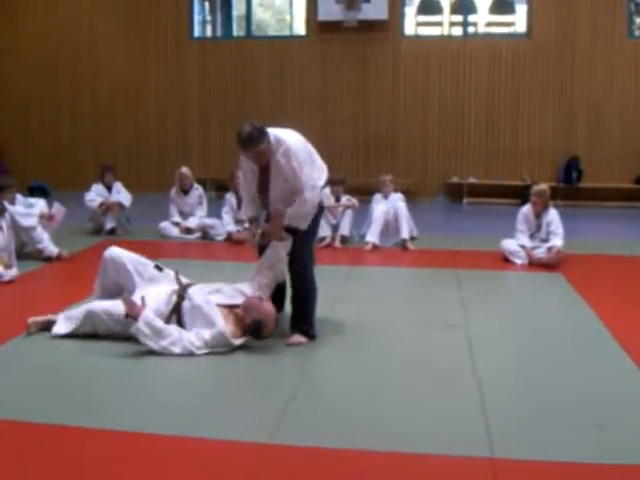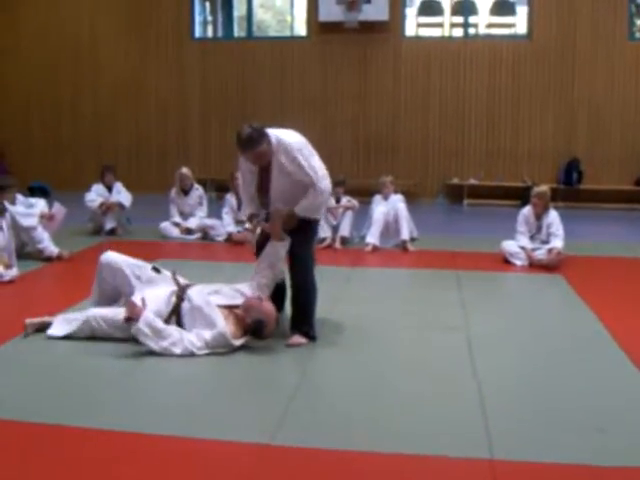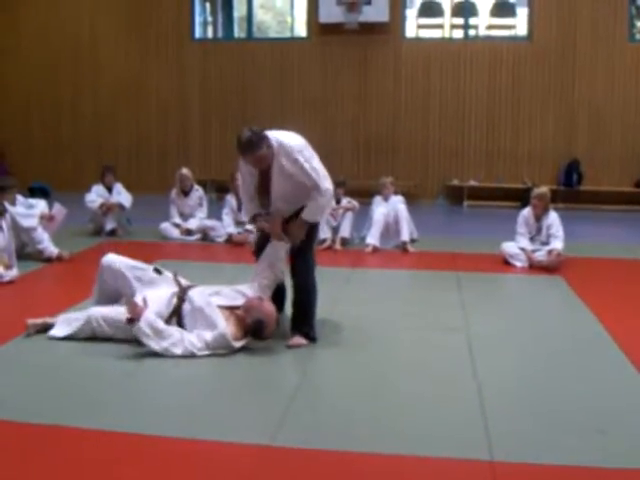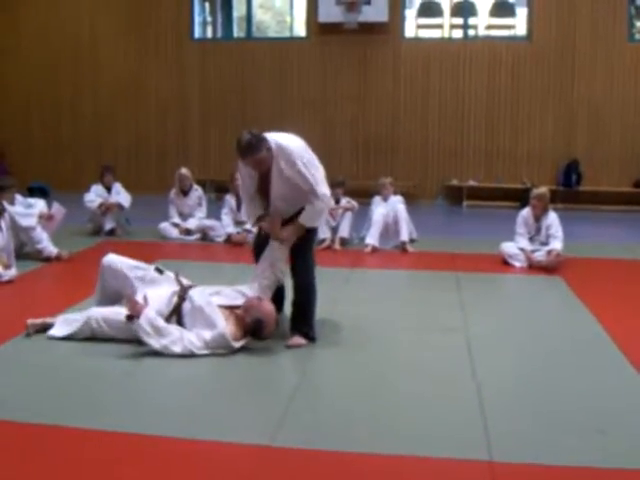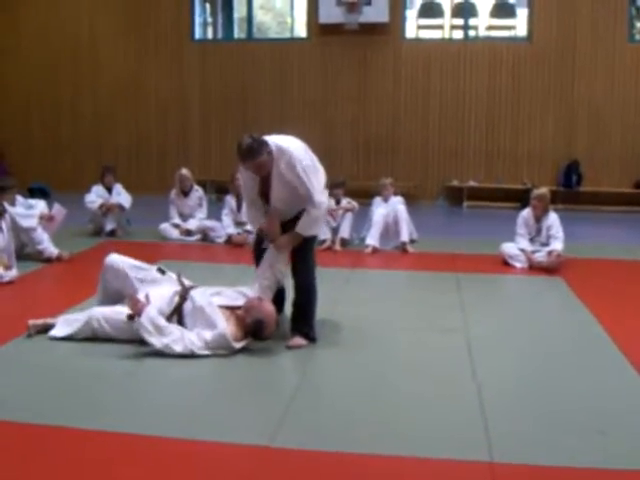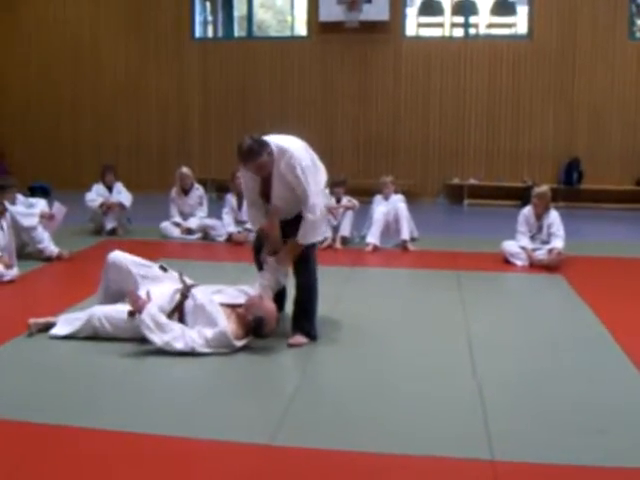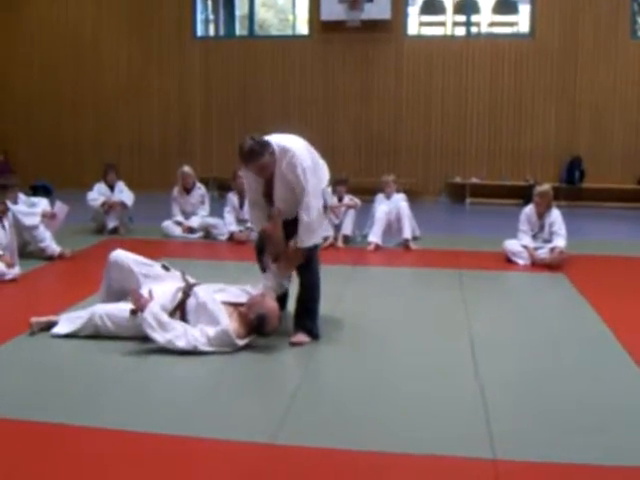
dt=0.1s
person 1, frame 1
left shoulder: (224, 335)
right shoulder: (248, 296)
left elbow: (180, 342)
right elbow: (268, 272)
left wrist: (142, 318)
right wrist: (278, 238)
left hip: (164, 313)
right hip: (178, 286)
left knee: (94, 312)
right knee: (113, 256)
left ankle: (54, 321)
right ankle: (107, 306)
person 1, frame 2
left shoulder: (224, 335)
right shoulder: (249, 296)
left elbow: (179, 342)
right elbow: (267, 273)
left wrist: (141, 320)
right wrist: (278, 237)
left hip: (162, 314)
right hip: (177, 287)
left knee: (92, 318)
right knee: (108, 261)
left ankle: (52, 323)
right ankle: (105, 307)
person 1, frame 3
left shoulder: (225, 336)
right shoulder: (252, 298)
left elbow: (178, 343)
right elbow: (267, 275)
left wrist: (142, 320)
right wrist: (278, 238)
left hip: (162, 318)
right hip: (179, 289)
left knee: (93, 320)
right knee: (109, 263)
left ankle: (53, 323)
right ankle: (103, 314)
person 1, frame 4
left shoulder: (223, 336)
right shoulder: (252, 298)
left elbow: (178, 343)
right elbow: (268, 276)
left wrist: (142, 316)
right wrist: (277, 239)
left hip: (161, 315)
right hip: (178, 287)
left knee: (94, 319)
right knee: (110, 263)
left ankle: (53, 323)
right ankle: (110, 308)
person 1, frame 5
left shoulder: (223, 336)
right shoulder: (253, 300)
left elbow: (179, 342)
right elbow: (268, 278)
left wrist: (144, 314)
left hip: (162, 315)
right hip: (180, 288)
left knee: (95, 319)
right knee: (112, 263)
left ankle: (54, 323)
right ankle: (111, 310)
person 1, frame 6
left shoulder: (224, 334)
right shoulder: (253, 299)
left elbow: (178, 338)
right elbow: (269, 280)
left wrist: (145, 311)
left hip: (163, 312)
right hip: (180, 287)
left knee: (95, 317)
right knee: (115, 260)
left ankle: (54, 322)
right ankle: (110, 309)
person 1, frame 7
left shoulder: (226, 333)
right shoulder: (254, 300)
left elbow: (180, 337)
right elbow: (272, 284)
left wrist: (147, 309)
left hip: (165, 311)
right hip: (183, 285)
left knee: (97, 316)
right knee: (118, 259)
left ankle: (56, 321)
right ankle: (112, 307)
person 2, frame 1
left shoulder: (291, 148)
right shoulder: (250, 155)
left elbow: (308, 196)
right elbow: (248, 191)
left wrist: (282, 227)
right wrist: (253, 220)
left hip: (307, 199)
right hip: (279, 203)
left knee: (299, 259)
right knee: (266, 250)
left ankle: (303, 328)
right ankle: (272, 307)
person 2, frame 2
left shoulder: (292, 147)
right shoulder: (248, 157)
left elbow: (322, 188)
right elbow: (247, 192)
left wrist: (295, 216)
right wrist: (252, 218)
left hip: (304, 205)
right hip: (276, 206)
left knee: (300, 262)
left ankle: (304, 329)
right ankle: (272, 308)
person 2, frame 3
left shoulder: (292, 149)
right shoulder: (249, 159)
left elbow: (325, 190)
right elbow: (247, 193)
left wrist: (303, 224)
right wrist: (256, 218)
left hip: (305, 206)
right hip: (276, 208)
left knee: (301, 263)
right knee: (263, 253)
left ankle: (304, 330)
person 2, frame 4
left shoulder: (292, 152)
right shoulder: (248, 161)
left elbow: (322, 196)
right elbow: (248, 197)
left wrist: (296, 228)
right wrist: (261, 221)
left hip: (304, 204)
right hip: (275, 208)
left knee: (301, 263)
right knee: (262, 252)
left ankle: (303, 330)
person 2, frame 5
left shoulder: (293, 155)
right shoulder: (250, 163)
left elbow: (319, 203)
right elbow: (251, 200)
left wrist: (293, 237)
right wrist: (264, 227)
left hip: (304, 206)
right hip: (275, 209)
left knee: (302, 263)
right knee: (262, 253)
left ankle: (304, 330)
person 2, frame 6
left shoulder: (294, 157)
right shoulder: (251, 163)
left elbow: (314, 207)
right elbow: (253, 202)
left wrist: (298, 246)
right wrist: (267, 236)
left hip: (308, 201)
right hip: (276, 206)
left knee: (303, 262)
right knee: (262, 252)
left ankle: (304, 329)
person 2, frame 7
left shoulder: (296, 157)
right shoulder: (253, 163)
left elbow: (312, 208)
right elbow: (255, 203)
left wrist: (298, 251)
right wrist: (269, 239)
left hip: (310, 200)
right hip: (279, 205)
left knee: (306, 261)
right knee: (265, 251)
left ankle: (307, 327)
